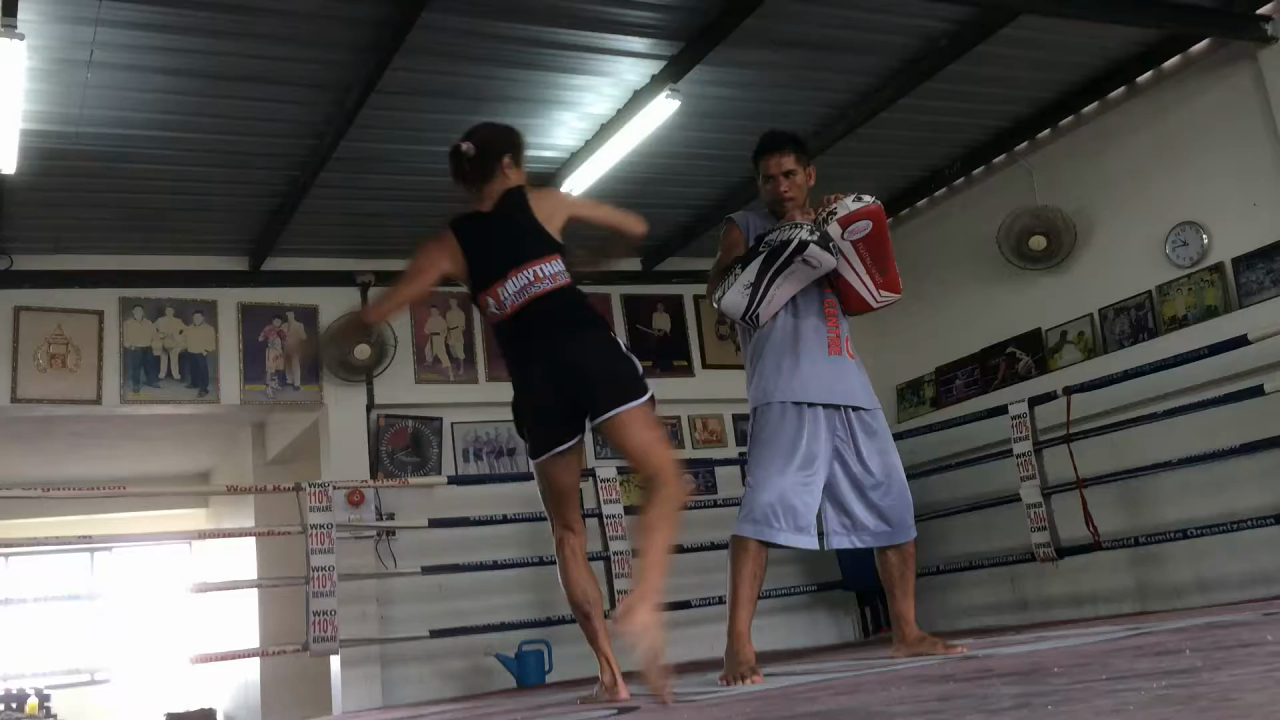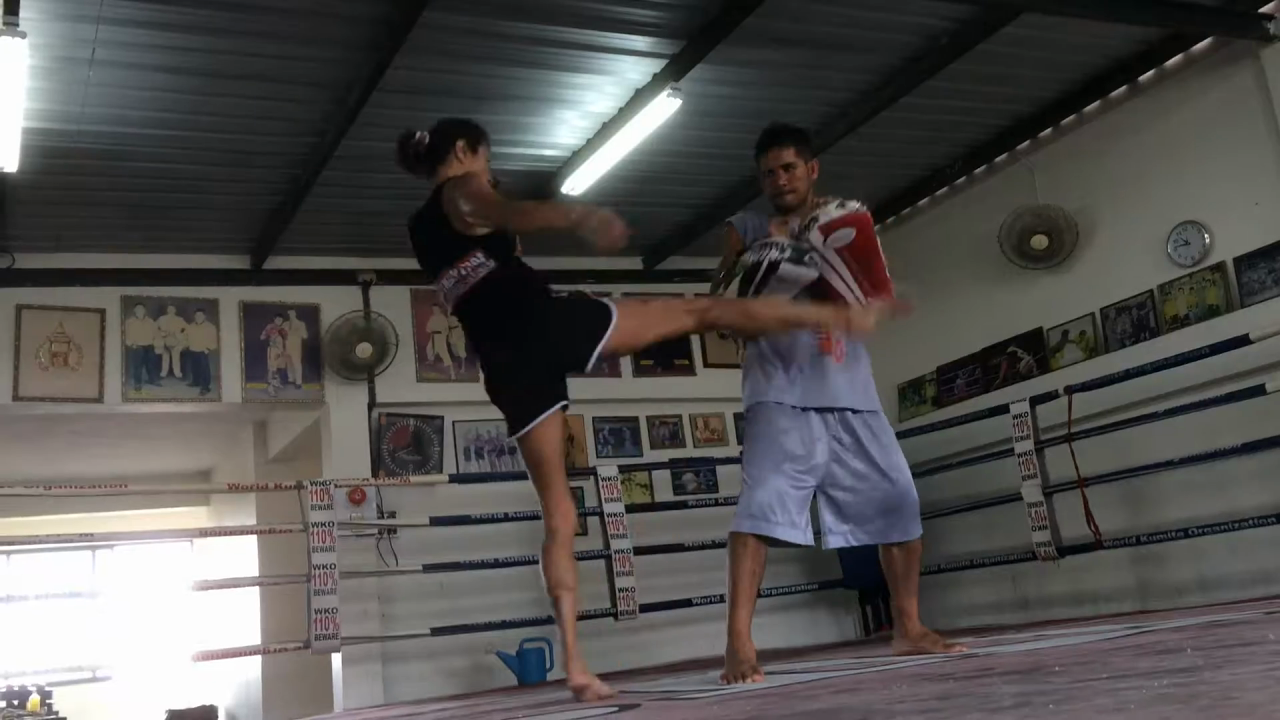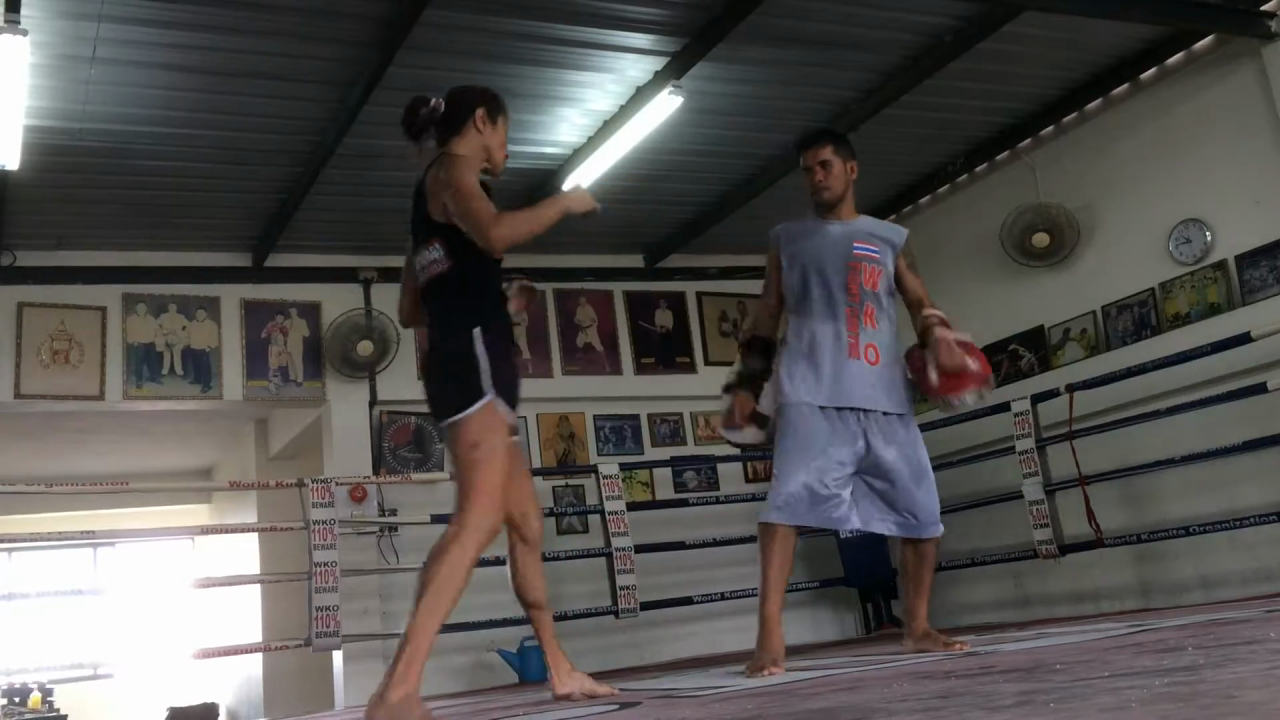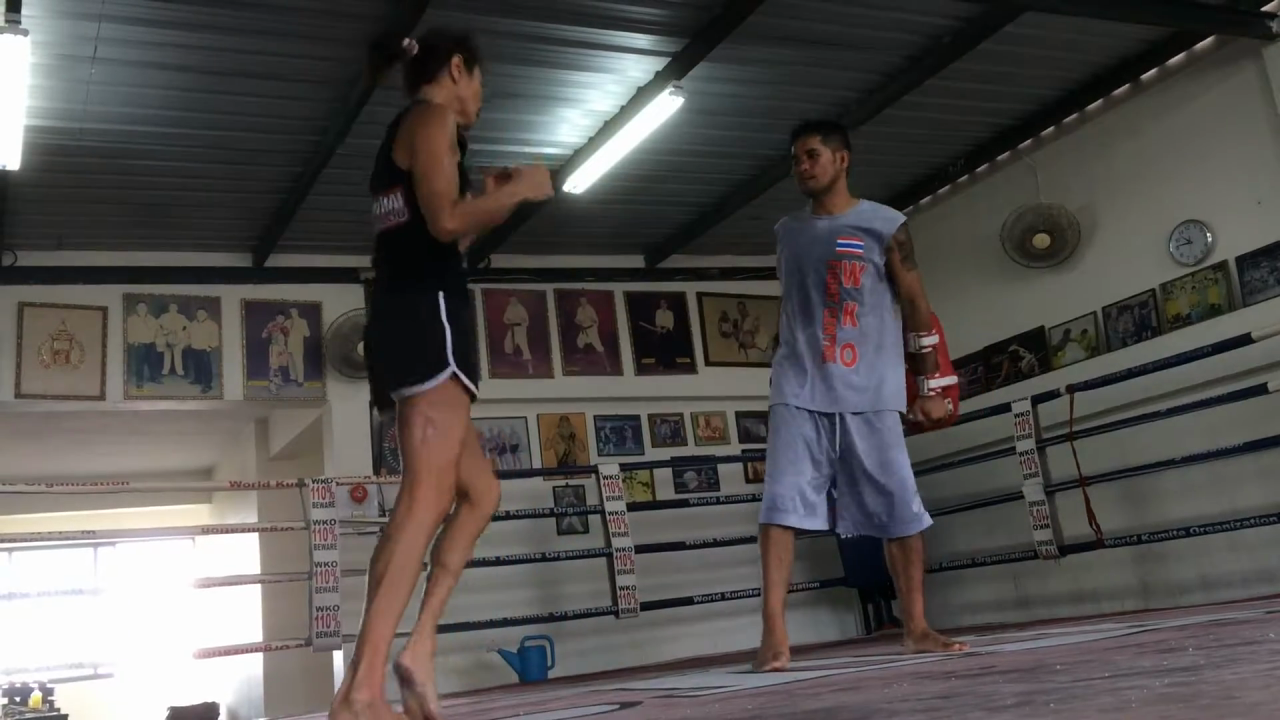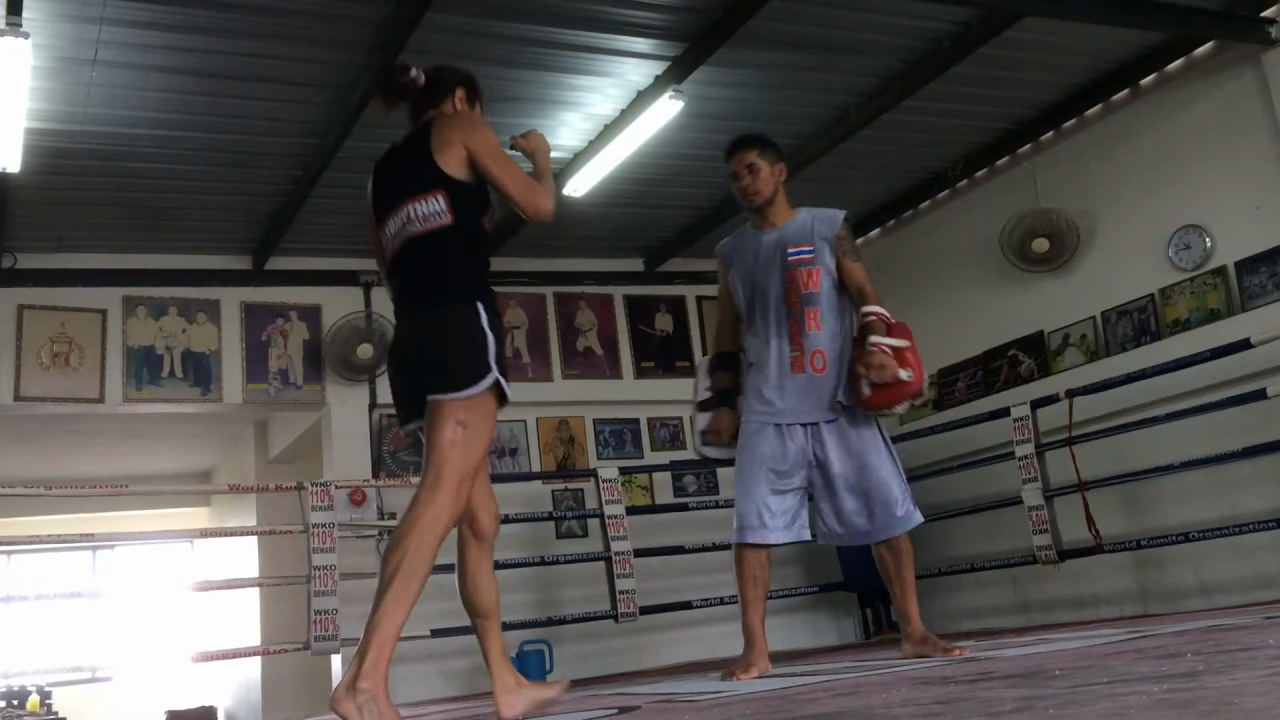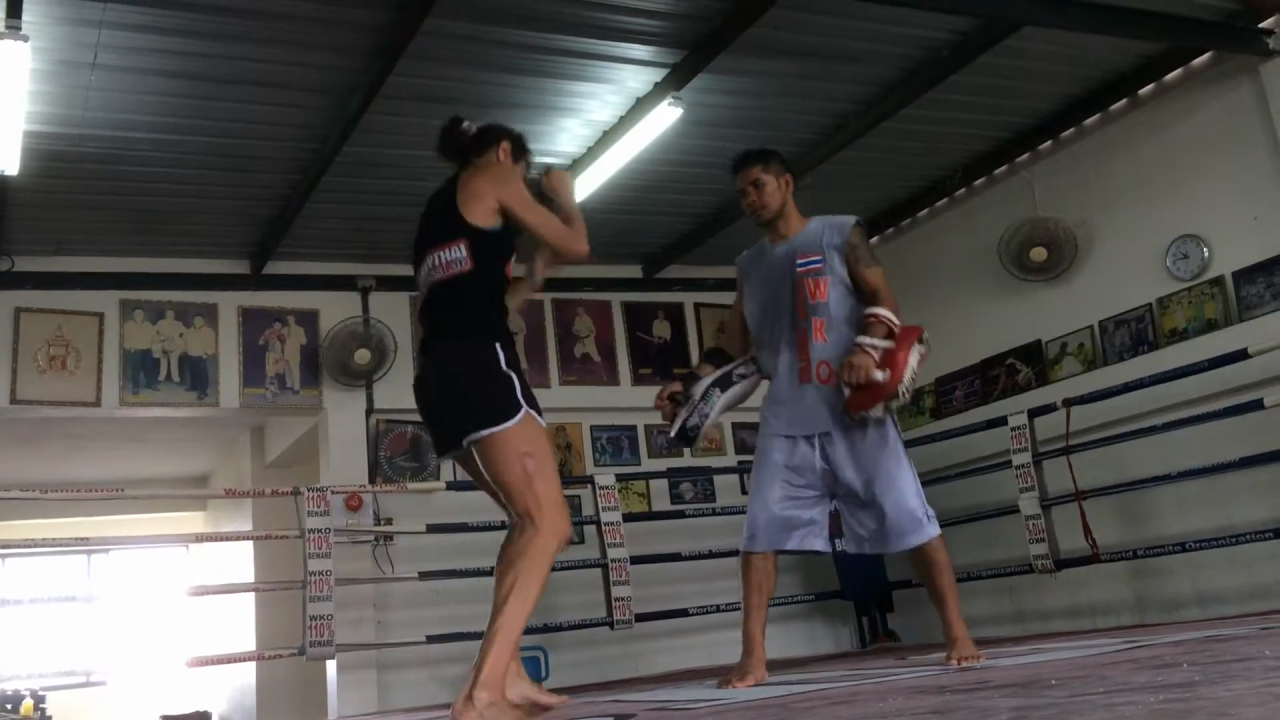
dt=0.4s
person 1, frame 1
left shoulder: (452, 242)
right shoulder: (540, 201)
left elbow: (382, 308)
right elbow: (629, 224)
right wrist: (631, 224)
left hip: (542, 389)
right hip: (589, 356)
left knee: (569, 533)
right knee: (668, 484)
left ankle: (609, 672)
right ankle: (642, 605)
person 1, frame 2
left shoulder: (420, 226)
right shoulder: (465, 190)
right elbow: (519, 216)
right wrist: (585, 217)
left hip: (510, 371)
right hip: (555, 326)
left knee: (558, 514)
right knee: (705, 309)
left ankle: (575, 662)
right ankle: (838, 316)
person 1, frame 3
left shoulder: (433, 198)
right shoulder: (451, 170)
left elbow: (411, 311)
right elbow: (495, 235)
left wrist: (496, 301)
right wrist: (563, 203)
left hip: (455, 362)
right hip: (474, 355)
left knee: (527, 524)
right knee: (480, 518)
left ankle: (560, 668)
person 1, frame 4
left shoulder: (400, 141)
right shoulder: (431, 119)
right elbow: (444, 222)
left wrist: (486, 204)
right wrist: (522, 190)
left hip: (399, 329)
right hip: (426, 321)
left knee: (480, 495)
right knee: (426, 499)
left ankle: (419, 644)
person 1, frame 5
left shoulder: (382, 172)
right shoulder: (459, 130)
right elbow: (541, 208)
right wrist: (540, 157)
left hip: (410, 345)
right hip: (461, 327)
left knee: (480, 518)
right knee: (442, 499)
person 1, frame 6
left shoulder: (436, 215)
right shoulder: (489, 176)
right elbow: (573, 247)
left wrist: (518, 287)
right wrist: (565, 198)
left hip: (439, 382)
right hip: (482, 371)
left knee: (528, 524)
right knee: (550, 524)
person 2, frame 1
right shoulder: (745, 226)
right elbow: (720, 292)
left hip: (849, 389)
right hip: (786, 391)
left knee: (892, 506)
right knee: (764, 506)
left ankle: (907, 632)
right ankle: (739, 646)
person 2, frame 2
right shoulder: (745, 229)
right elbow: (721, 297)
left hip: (850, 393)
right hip: (782, 392)
left knee: (898, 501)
right knee: (761, 506)
left ankle: (908, 628)
right ankle: (739, 644)
person 2, frame 3
left shoulder: (890, 238)
right shoulder: (786, 239)
left elbow: (921, 305)
right elbow: (767, 317)
left wrist: (940, 336)
right wrist: (744, 384)
left hip: (884, 396)
right hip: (811, 392)
left knee: (919, 508)
right knee: (789, 499)
left ankle: (917, 626)
right ankle: (770, 634)
person 2, frame 4
left shoulder: (885, 226)
right shoulder: (787, 232)
left elbow: (917, 308)
left wrist: (929, 386)
left hip: (871, 394)
right hip: (798, 393)
left knee: (899, 509)
right knee: (781, 503)
left ankle: (917, 628)
right ankle: (775, 636)
person 2, frame 5
left shoulder: (829, 227)
right shoulder: (731, 251)
left elbow: (864, 295)
right elbow: (728, 336)
left wrist: (876, 346)
right wrist: (721, 403)
left hip: (840, 400)
right hip: (769, 407)
left knee: (887, 512)
right knee: (754, 521)
left ankle: (914, 631)
right ankle: (756, 647)
person 2, frame 6
left shoulder: (842, 233)
right shoulder: (750, 264)
left elbow: (883, 298)
right elbow: (736, 341)
left wrist: (866, 347)
right wrist: (688, 385)
left hip: (852, 408)
right hip: (788, 420)
left knee: (908, 519)
right knee: (763, 531)
left ankle: (957, 634)
right ankle: (752, 658)
